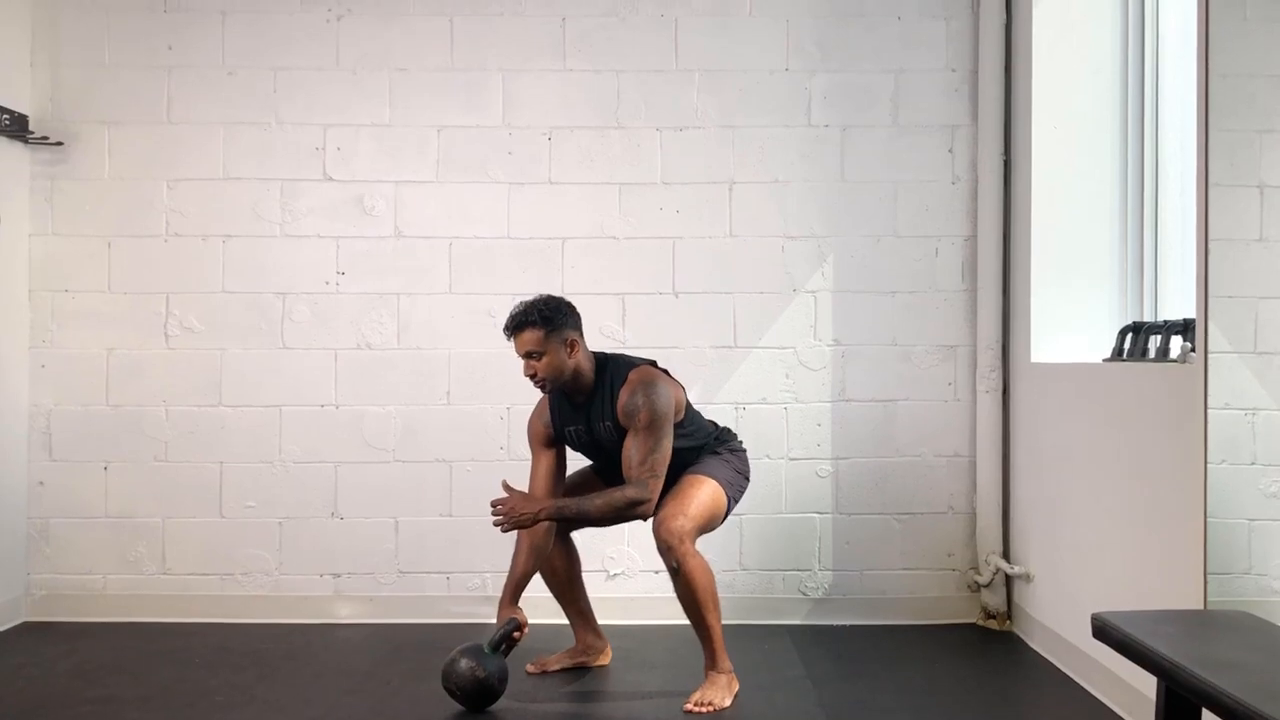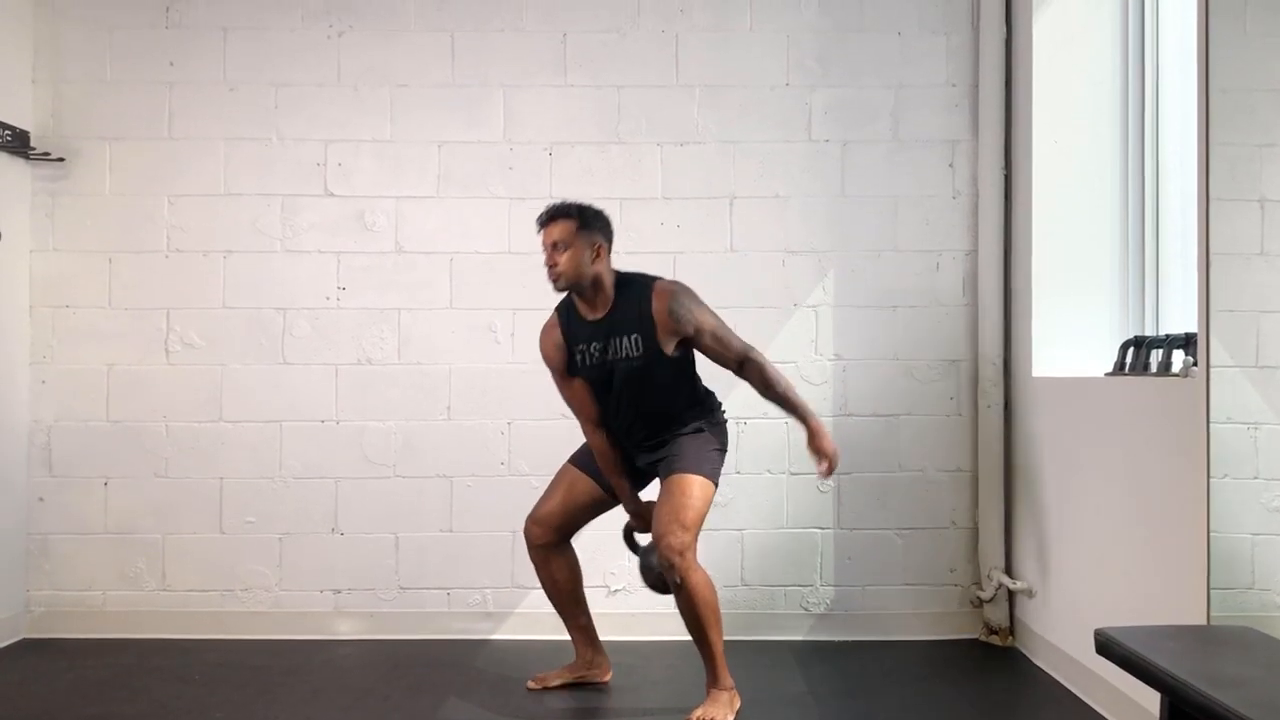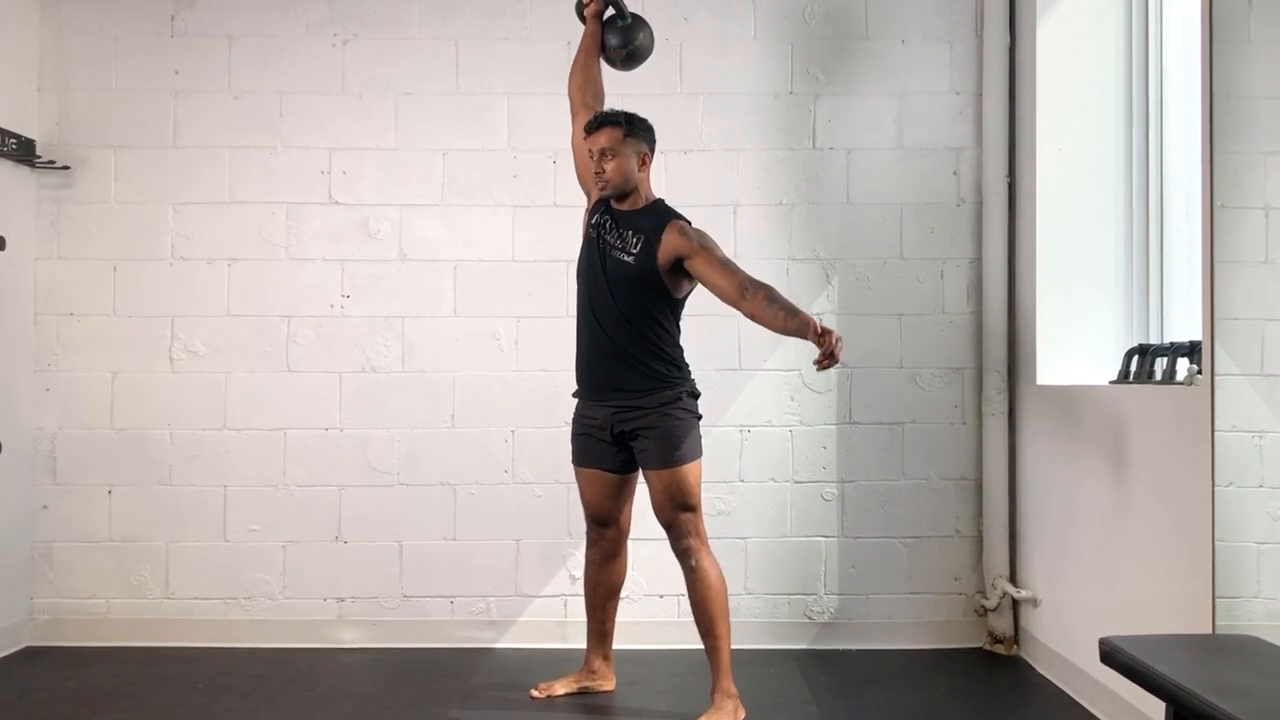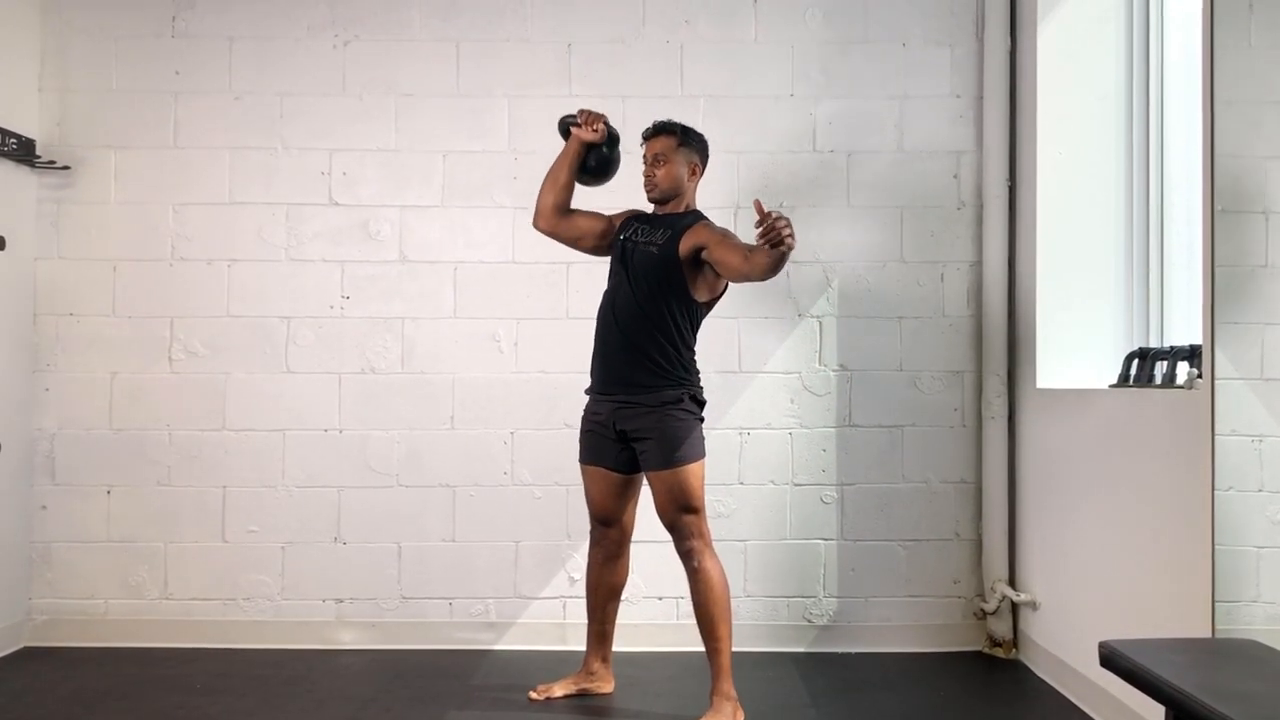
dt=1s
person 1, frame 1
left shoulder: (643, 391)
right shoulder: (547, 416)
left elbow: (643, 497)
right elbow: (542, 511)
left wrist: (544, 508)
right wrist: (509, 602)
left hip: (713, 459)
left knee: (672, 531)
right knee: (549, 522)
left ankle: (720, 670)
right ankle: (589, 642)
person 1, frame 2
left shoulder: (663, 304)
right shoulder: (556, 334)
left elbow: (746, 362)
right elbow: (595, 429)
left wrist: (811, 425)
right wrist: (633, 505)
left hip: (692, 433)
right hip: (625, 440)
left knee: (673, 547)
right knee: (541, 529)
right ankle: (590, 658)
person 1, frame 3
left shoulder: (676, 236)
right shoulder: (598, 204)
left elbow: (746, 291)
right elbow: (582, 105)
left wrist: (814, 330)
left hip: (660, 408)
right hip: (596, 408)
left knee: (688, 541)
right knee: (603, 537)
person 1, frame 4
left shoulder: (701, 235)
right shoulder: (628, 226)
left elbow: (754, 263)
right elbow: (549, 218)
left wrist: (777, 244)
right wrist: (577, 145)
left hip: (666, 406)
right hip: (605, 403)
left knee: (692, 540)
right knee: (607, 534)
right ankle: (596, 667)
